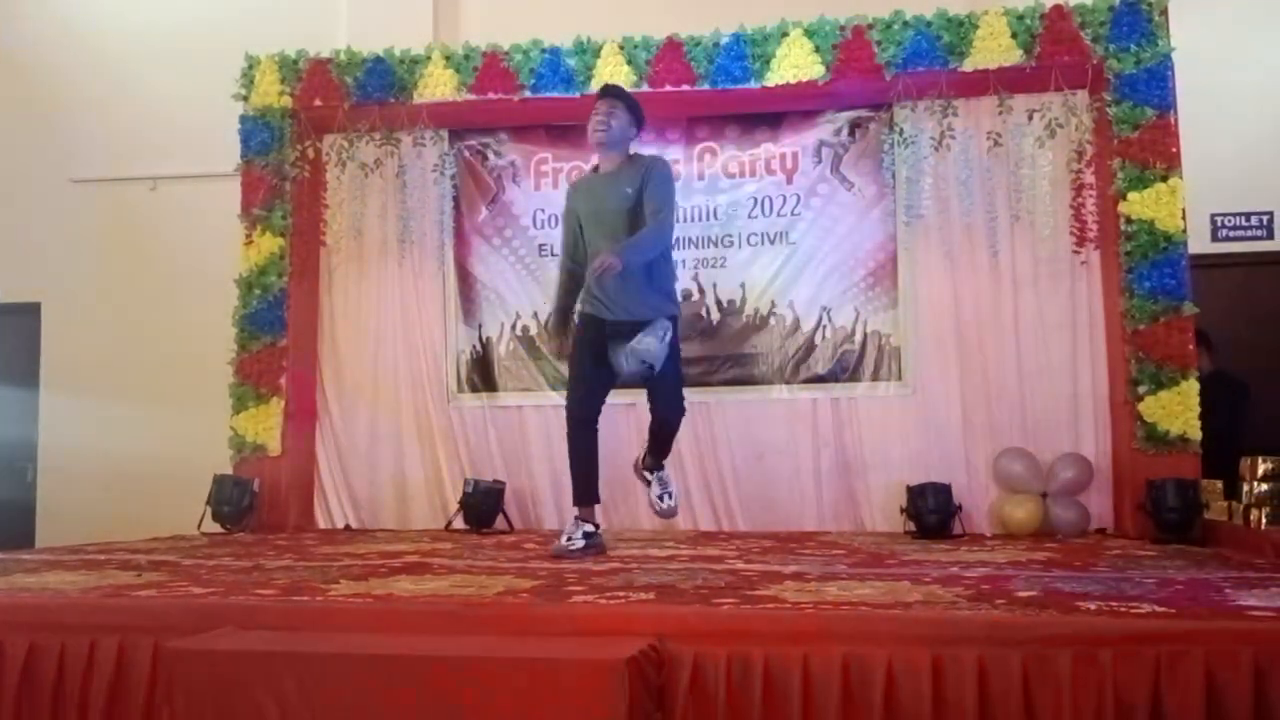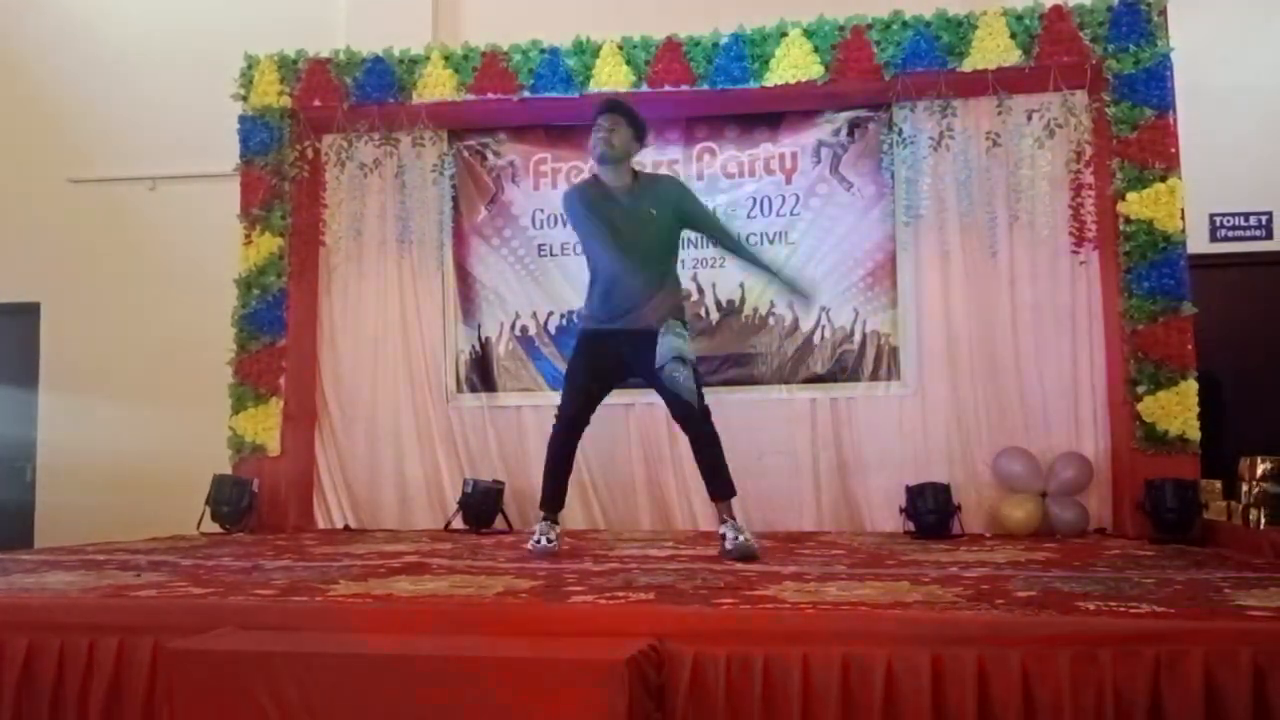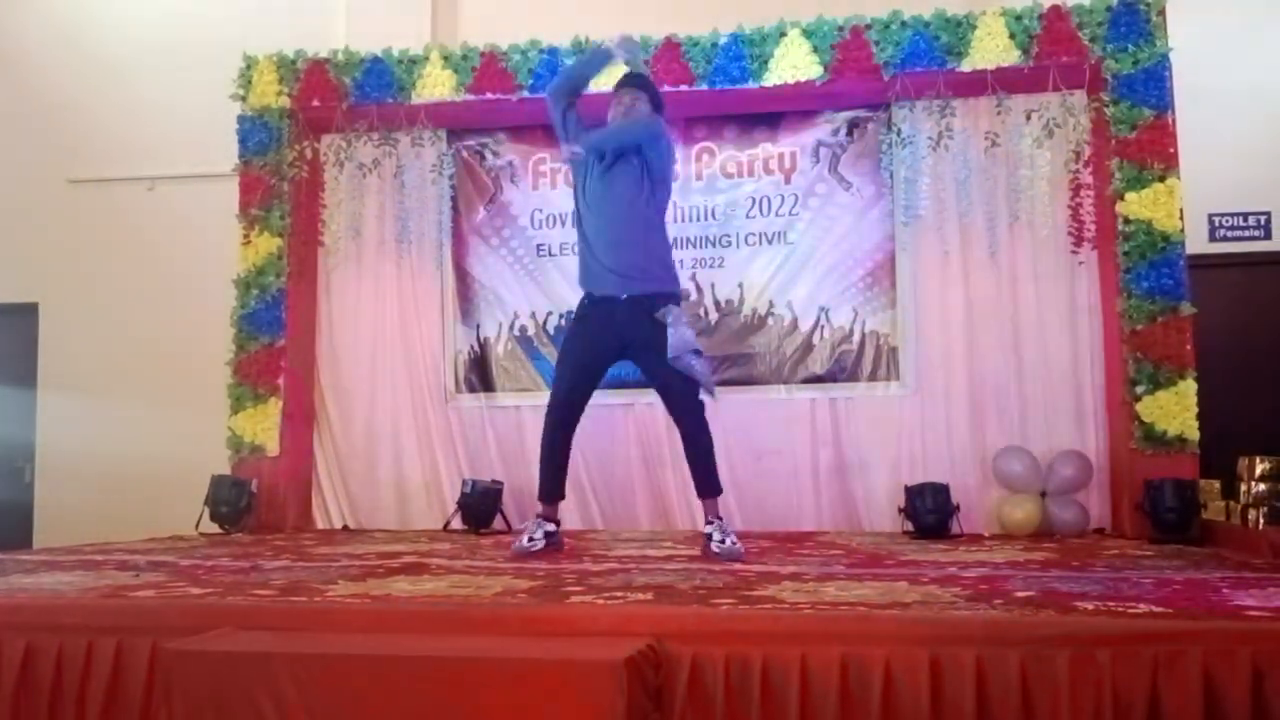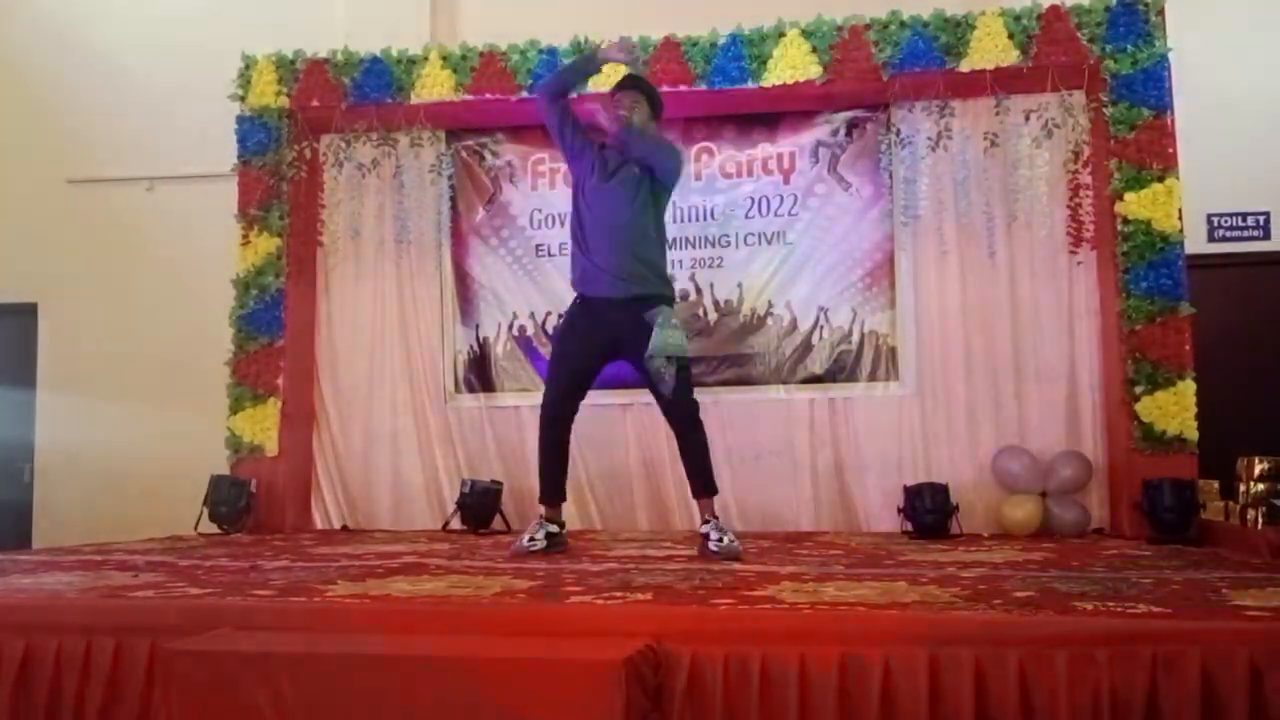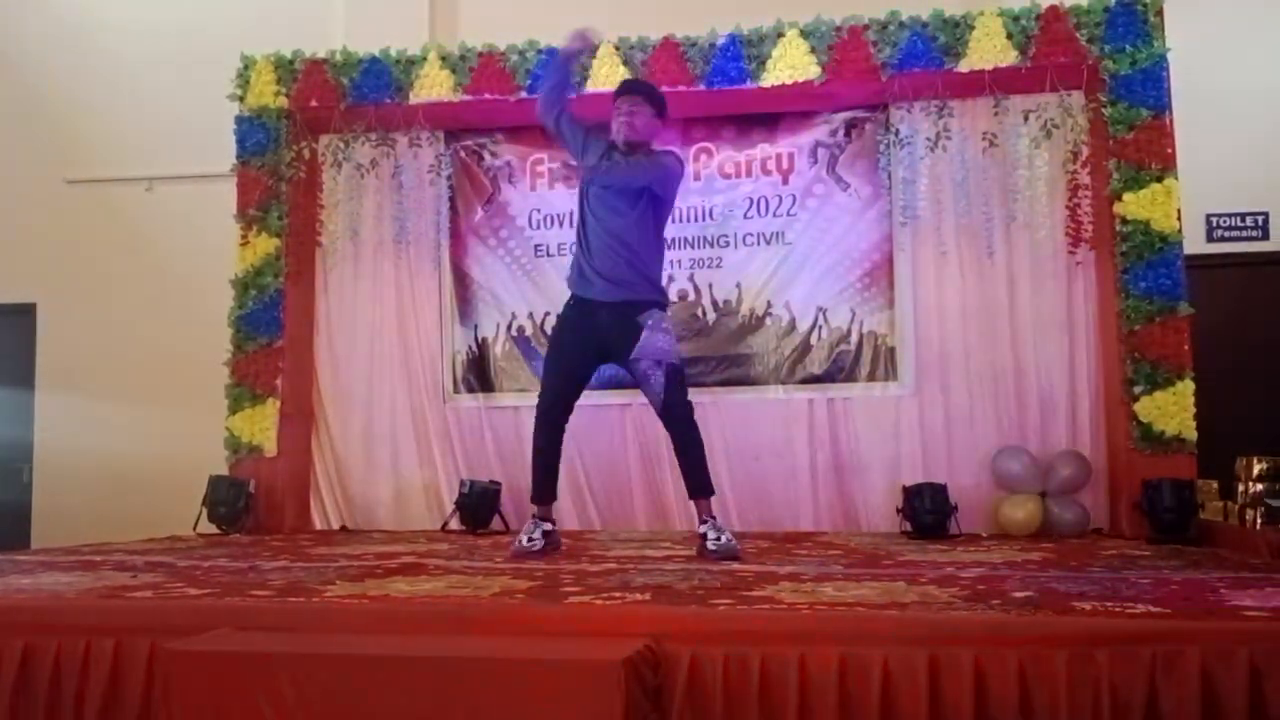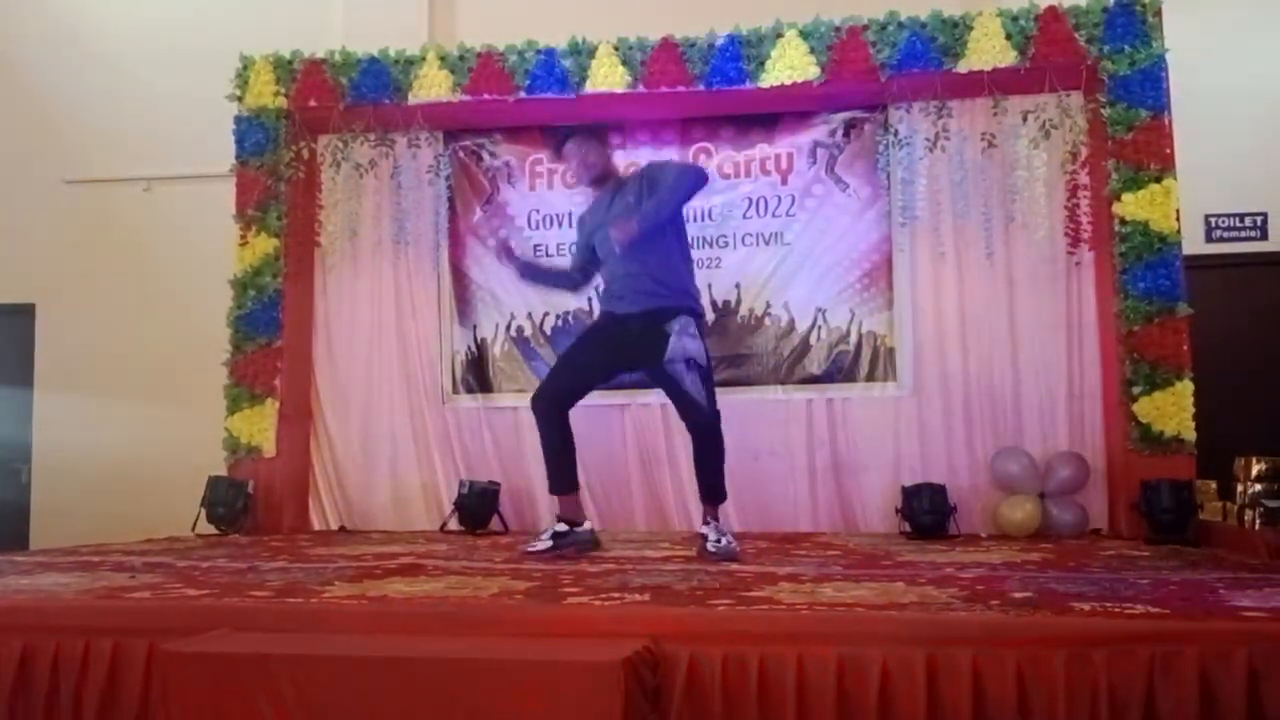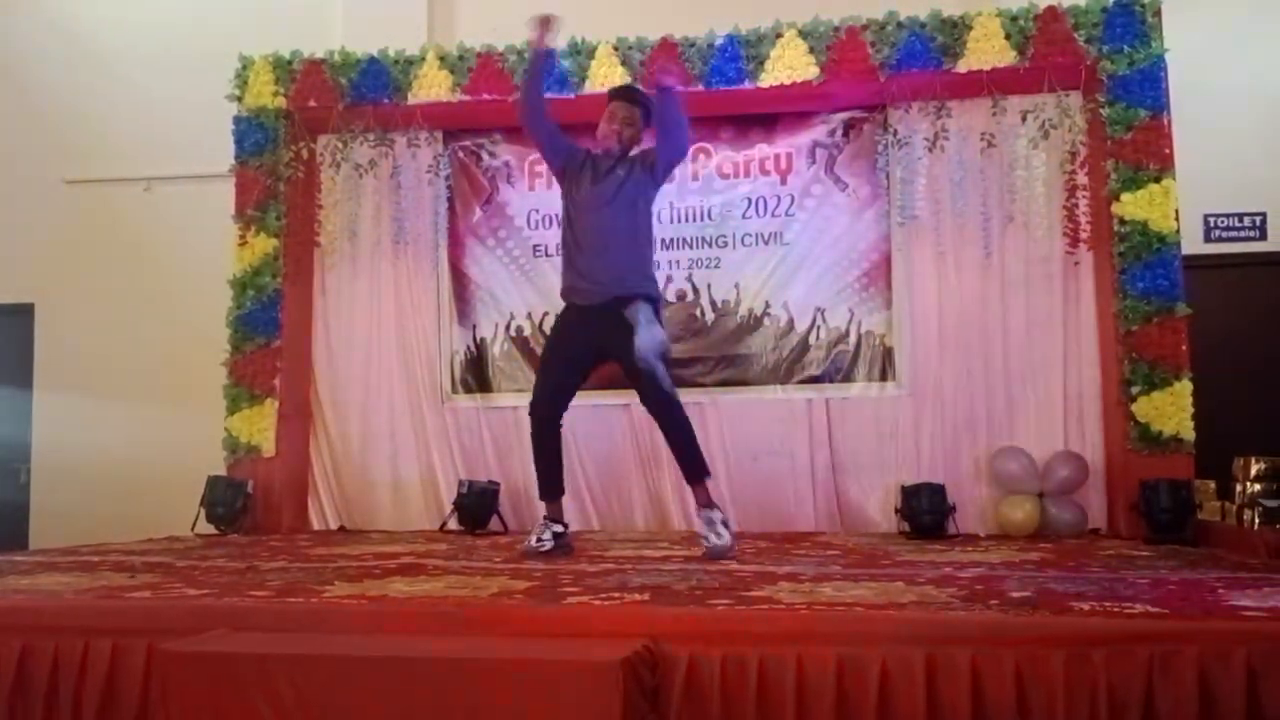
dt=0.4s
person 1, frame 1
left shoulder: (652, 172)
right shoulder: (578, 189)
left elbow: (660, 230)
right elbow: (571, 257)
left wrist: (619, 254)
right wrist: (562, 325)
left hip: (652, 316)
right hip: (597, 319)
left knee: (668, 409)
right knee: (580, 413)
left ankle: (651, 466)
right ankle: (585, 524)
person 1, frame 2
left shoulder: (666, 190)
right shoulder: (579, 198)
left elbow: (720, 234)
right elbow: (604, 254)
left wrist: (780, 276)
right wrist: (648, 295)
left hip: (659, 330)
right hip: (604, 331)
left knee: (696, 420)
right knee: (567, 424)
left ankle: (728, 523)
right ankle: (547, 522)
person 1, frame 3
left shoulder: (653, 154)
right shoulder: (586, 152)
left elbow: (651, 129)
right elbow: (560, 93)
left wrist: (592, 141)
right wrist: (607, 55)
left hip: (653, 305)
right hip: (598, 307)
left knee: (688, 411)
right knee: (561, 410)
left ankle: (715, 524)
right ankle: (546, 519)
person 1, frame 4
left shoulder: (659, 157)
right shoulder: (584, 151)
left elbow: (667, 155)
right elbow: (550, 94)
left wrist: (613, 148)
right wrist: (601, 57)
left hip: (646, 308)
right hip: (590, 308)
left knee: (683, 412)
right knee: (555, 410)
left ankle: (711, 524)
right ankle: (549, 521)
person 1, frame 5
left shoulder: (665, 165)
right shoulder: (594, 148)
left elbow: (640, 176)
right elbow: (551, 110)
left wrist: (593, 166)
right wrist: (569, 54)
left hip: (638, 313)
right hip: (585, 310)
left knee: (677, 412)
right knee: (549, 412)
left ankle: (708, 523)
right ankle: (541, 521)
person 1, frame 6
left shoulder: (654, 179)
right shoulder: (590, 215)
left elbow: (693, 175)
right elbow: (576, 279)
left wrist: (639, 220)
right wrist: (522, 266)
left hip: (671, 320)
right hip: (616, 325)
left knee: (703, 418)
right knee: (548, 401)
left ankle: (713, 524)
right ankle: (571, 521)
person 1, frame 7
left shoulder: (645, 168)
right shoulder: (572, 162)
left elbow: (680, 141)
right elbow: (532, 115)
left wrist: (668, 98)
right wrist: (538, 56)
left hip: (631, 309)
right hip: (580, 313)
left knee: (664, 405)
right knee: (544, 408)
left ankle: (709, 512)
right ankle: (554, 519)
